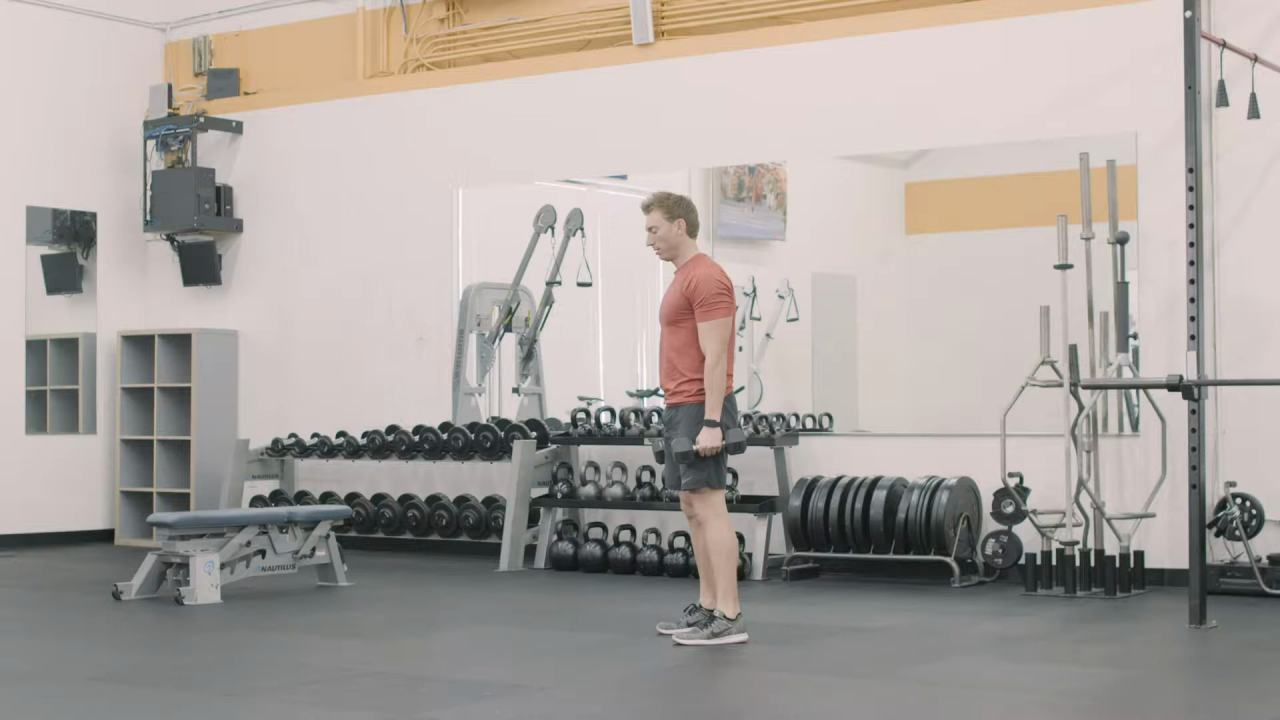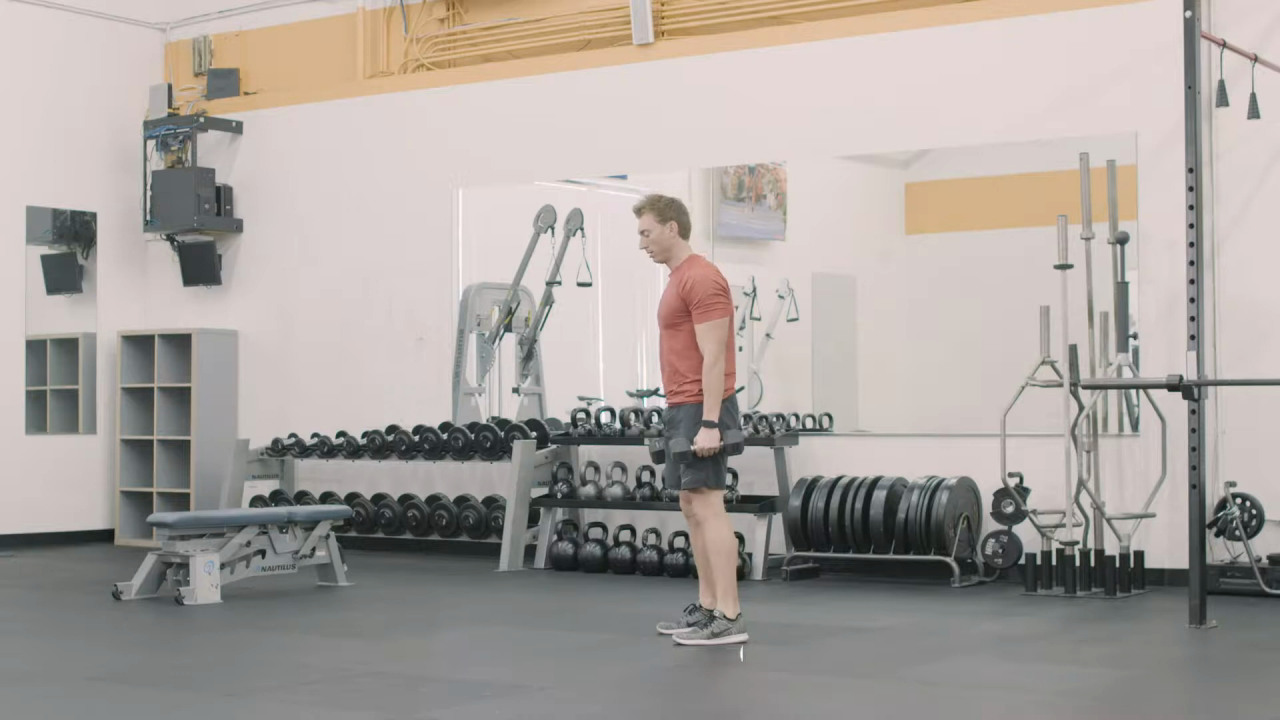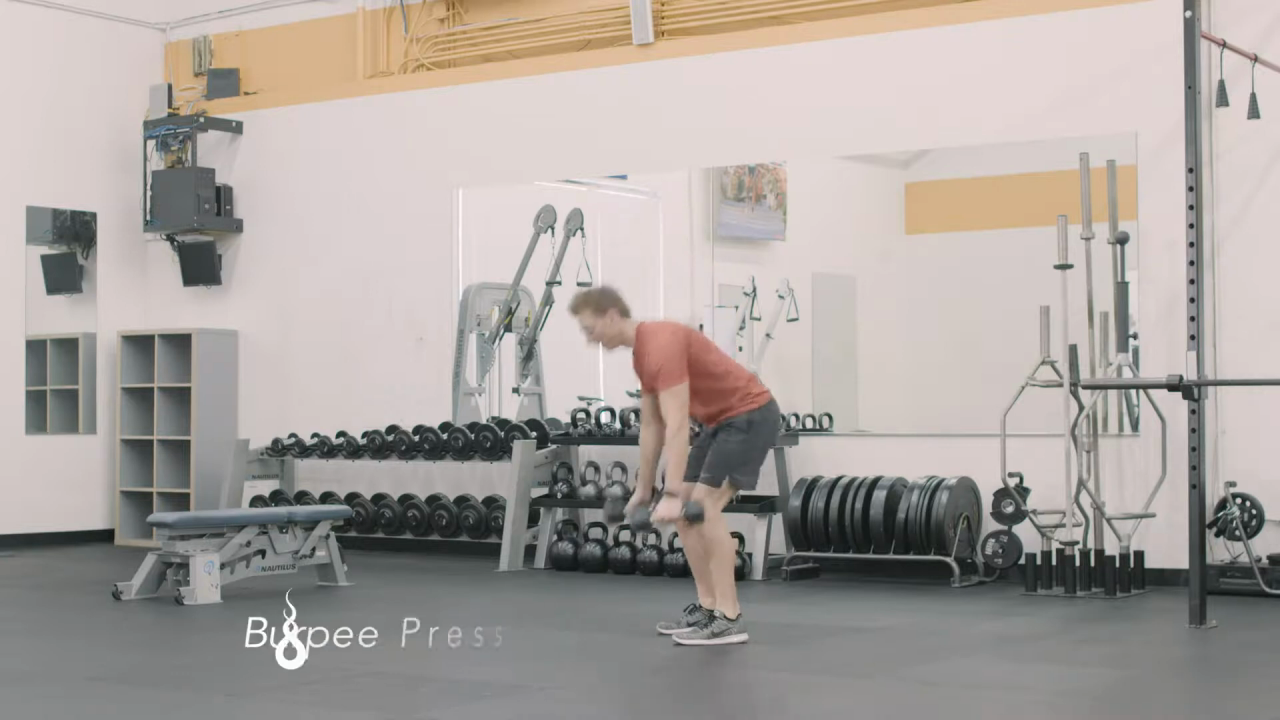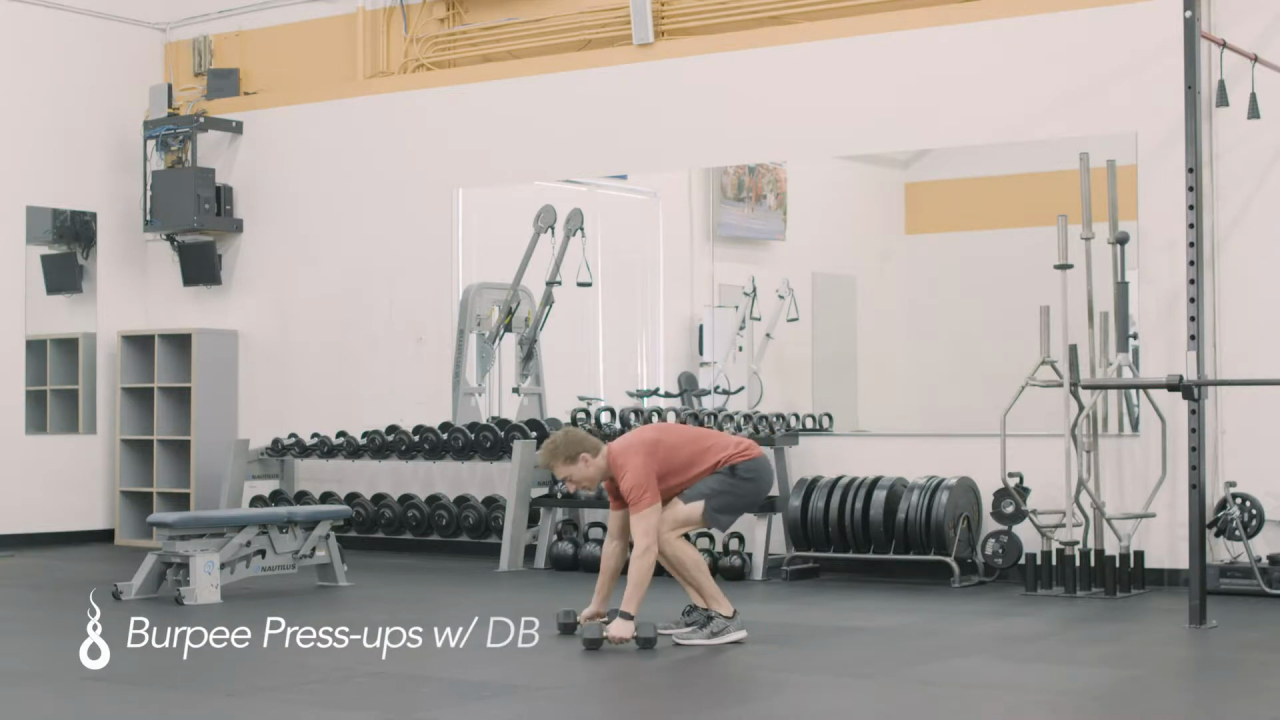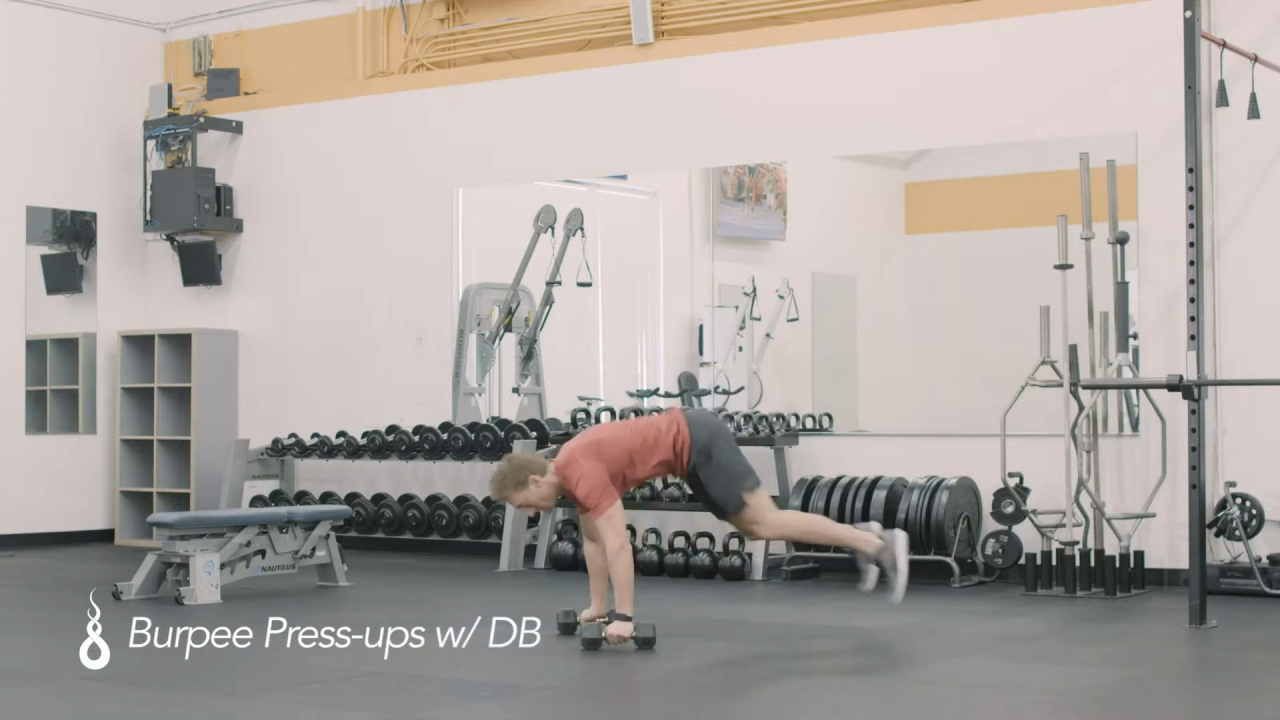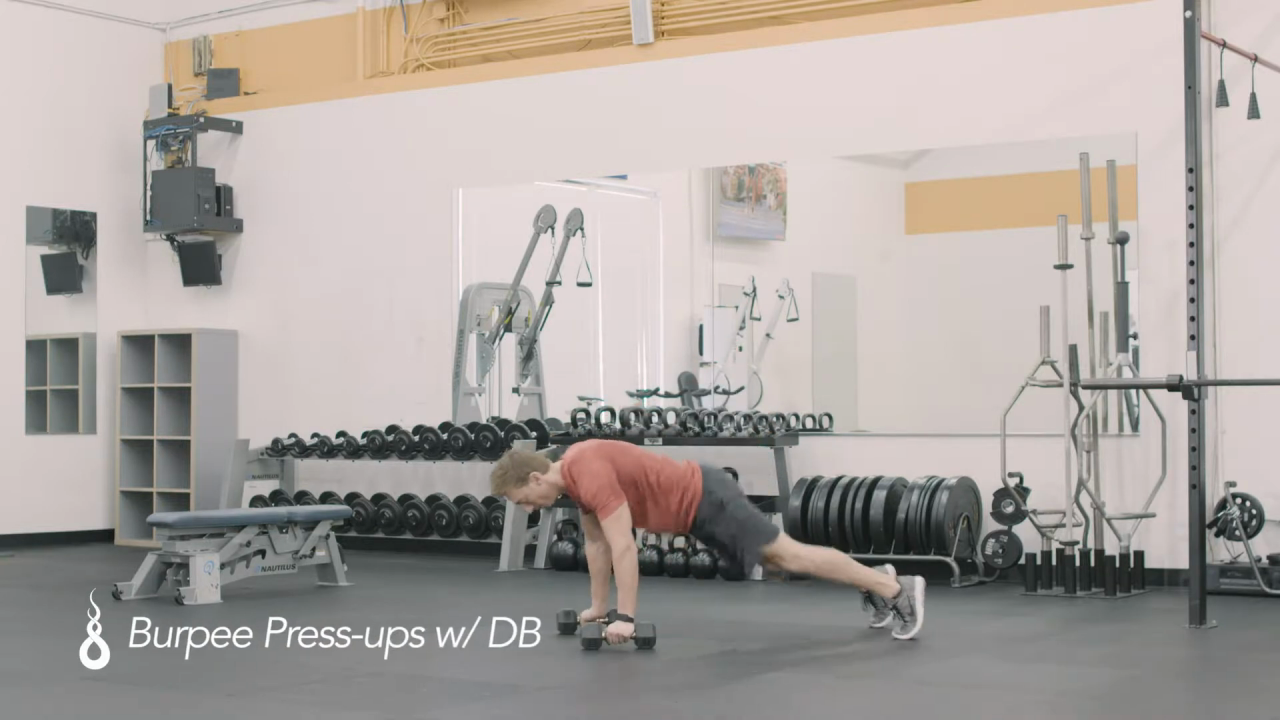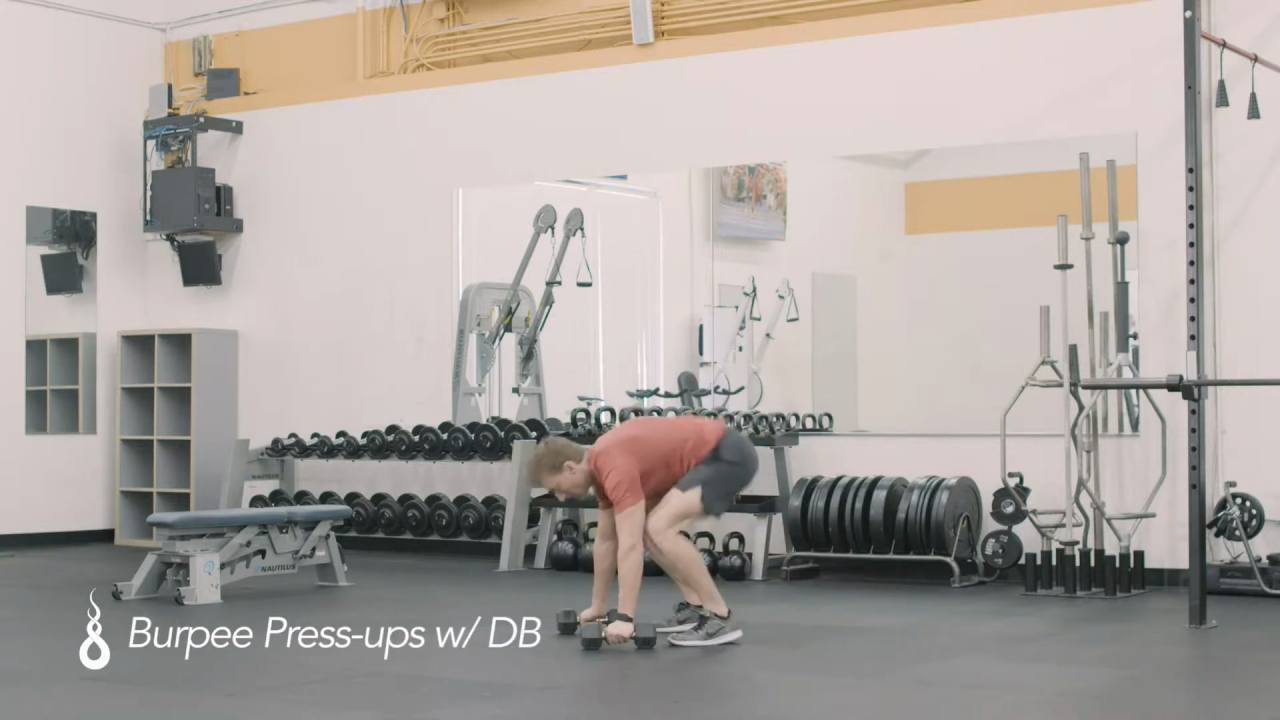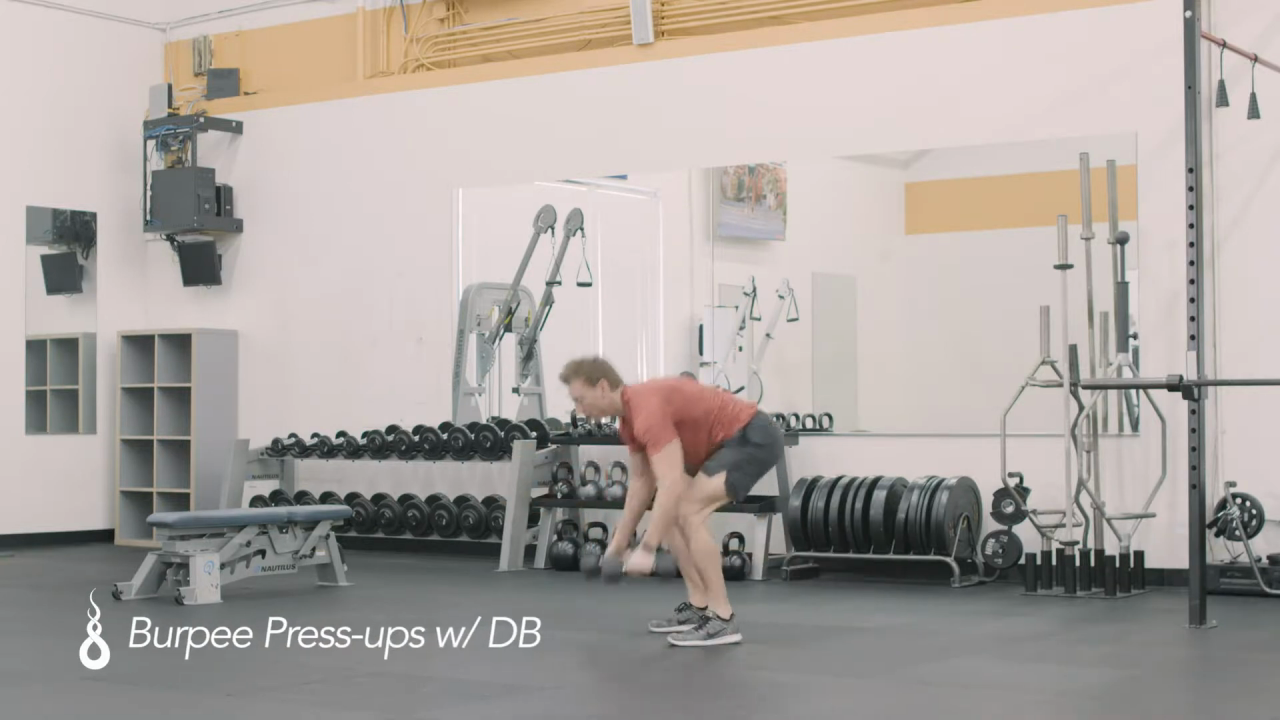
dt=0.4s
person 1, frame 1
left shoulder: (706, 278)
right shoulder: (683, 279)
left elbow: (716, 358)
left wrist: (711, 423)
left hip: (701, 411)
right hip: (682, 410)
left knee: (709, 509)
right knee: (693, 510)
left ankle: (729, 617)
right ankle: (708, 607)
person 1, frame 2
left shoulder: (702, 278)
right shoulder: (679, 280)
left elbow: (713, 359)
left wrist: (709, 424)
left hip: (704, 410)
right hip: (685, 408)
left knee: (707, 507)
right knee: (693, 509)
left ankle: (728, 618)
right ankle: (707, 608)
person 1, frame 3
left shoulder: (661, 345)
right shoulder: (642, 351)
left elbow: (676, 428)
right elbow: (651, 427)
left wrist: (671, 497)
right wrist: (643, 488)
left hip: (750, 417)
right hip: (725, 419)
left knee: (702, 507)
right knee: (686, 505)
left ankle: (728, 619)
right ankle: (707, 608)
person 1, frame 4
left shoulder: (633, 468)
right shoulder: (615, 465)
left elbow: (645, 548)
right elbow: (615, 541)
left wrist: (626, 617)
right wrist: (598, 603)
left hip: (746, 470)
right hip: (735, 467)
left knee: (662, 530)
right knee: (652, 531)
left ankle: (724, 616)
right ankle: (703, 609)
person 1, frame 5
left shoulder: (582, 475)
right shoulder: (571, 472)
left elbow: (619, 545)
right elbow: (593, 541)
left wrist: (623, 618)
right wrist: (597, 604)
left hip: (696, 438)
right hip: (686, 445)
left knee: (764, 519)
right knee: (752, 524)
left ankle: (878, 545)
right ankle: (863, 536)
person 1, frame 6
left shoulder: (587, 474)
right shoulder: (573, 473)
left elbow: (623, 547)
right elbow: (597, 542)
left wrist: (624, 617)
right wrist: (599, 607)
left hip: (705, 499)
right hip: (693, 501)
left knee: (788, 555)
right knee: (781, 556)
left ankle: (897, 588)
right ankle: (877, 580)
person 1, frame 7
left shoulder: (616, 467)
right shoulder: (600, 466)
left elbow: (630, 546)
right elbow: (606, 540)
left wrist: (624, 618)
right wrist: (598, 605)
left hip: (729, 455)
right hip: (709, 456)
left knee: (659, 528)
right knee: (642, 524)
left ankle: (719, 616)
right ankle: (697, 604)
person 1, frame 8
left shoulder: (646, 411)
right shoulder: (629, 417)
left elbow: (671, 485)
right elbow: (642, 483)
left wrist: (646, 549)
right wrist: (620, 537)
left hip: (753, 438)
right hip: (728, 440)
left knee: (688, 512)
right knee: (673, 513)
left ankle: (722, 619)
right ankle: (699, 605)
